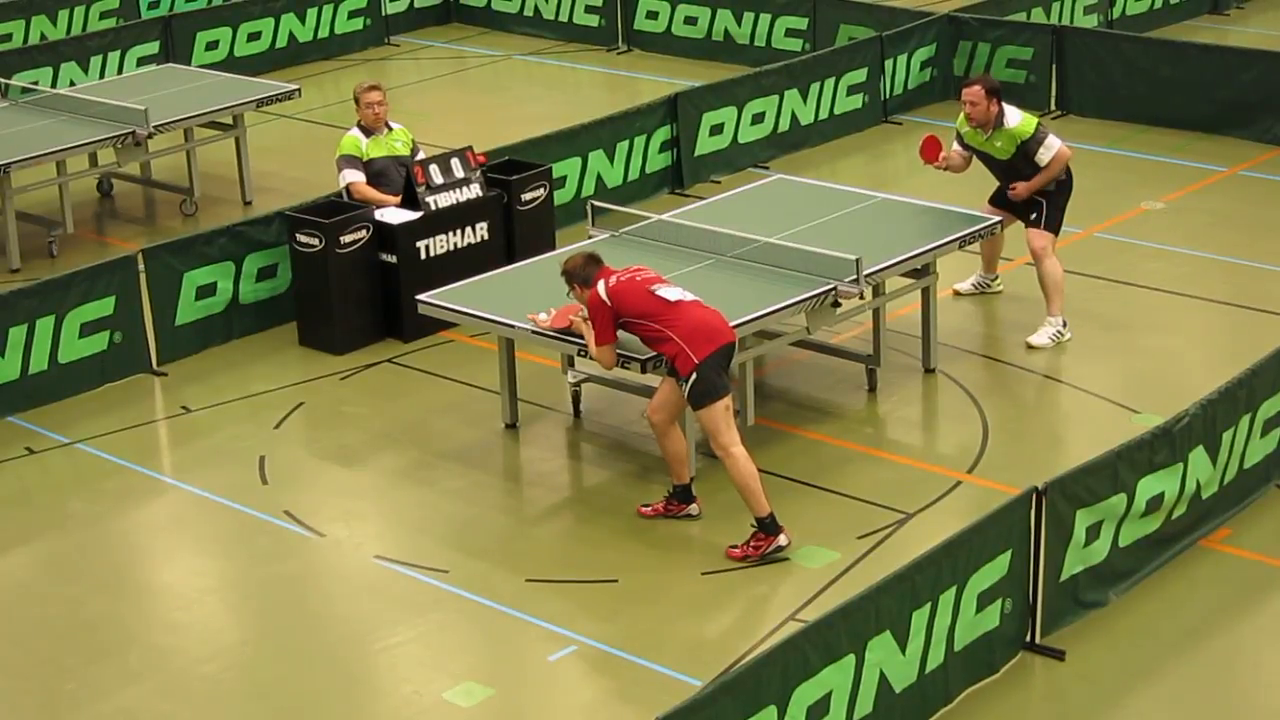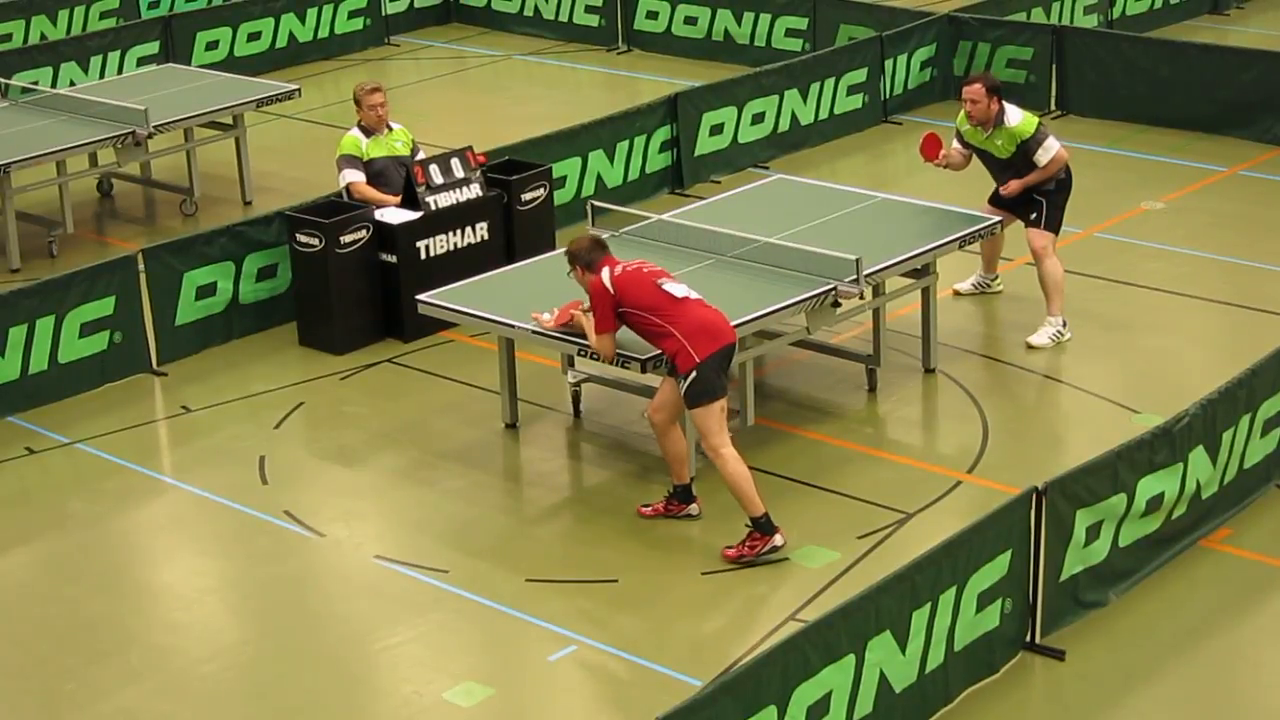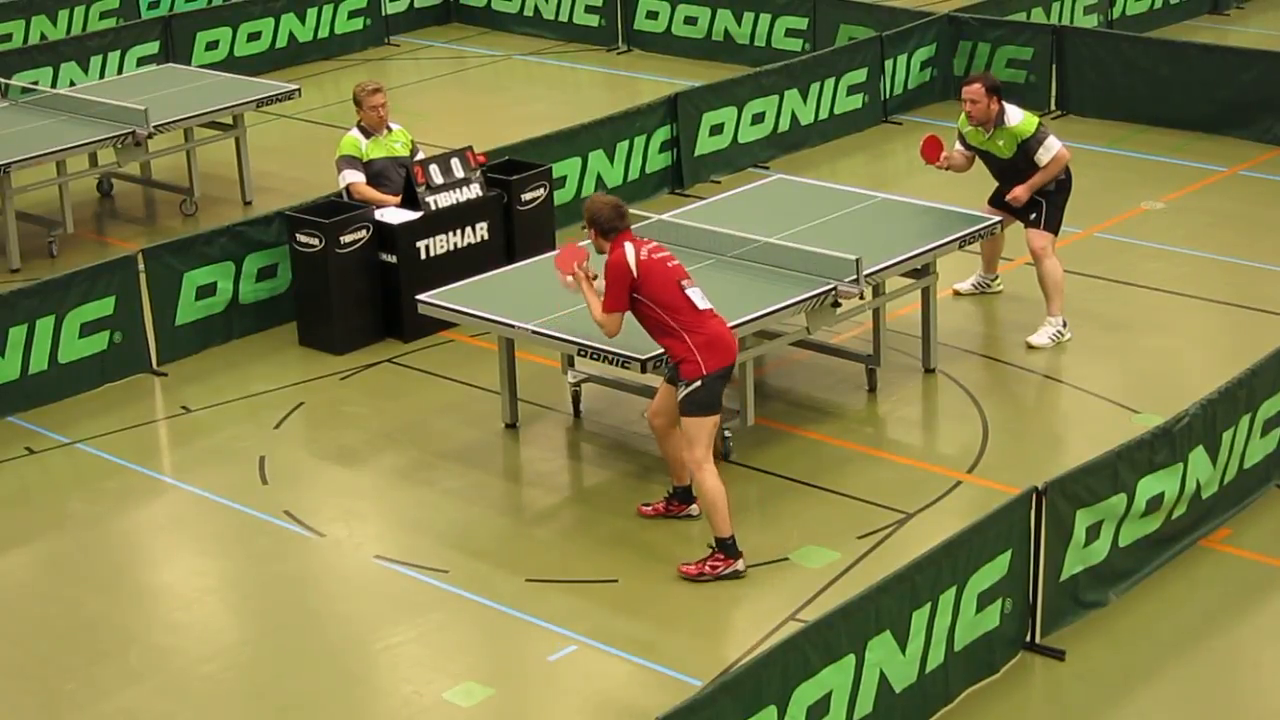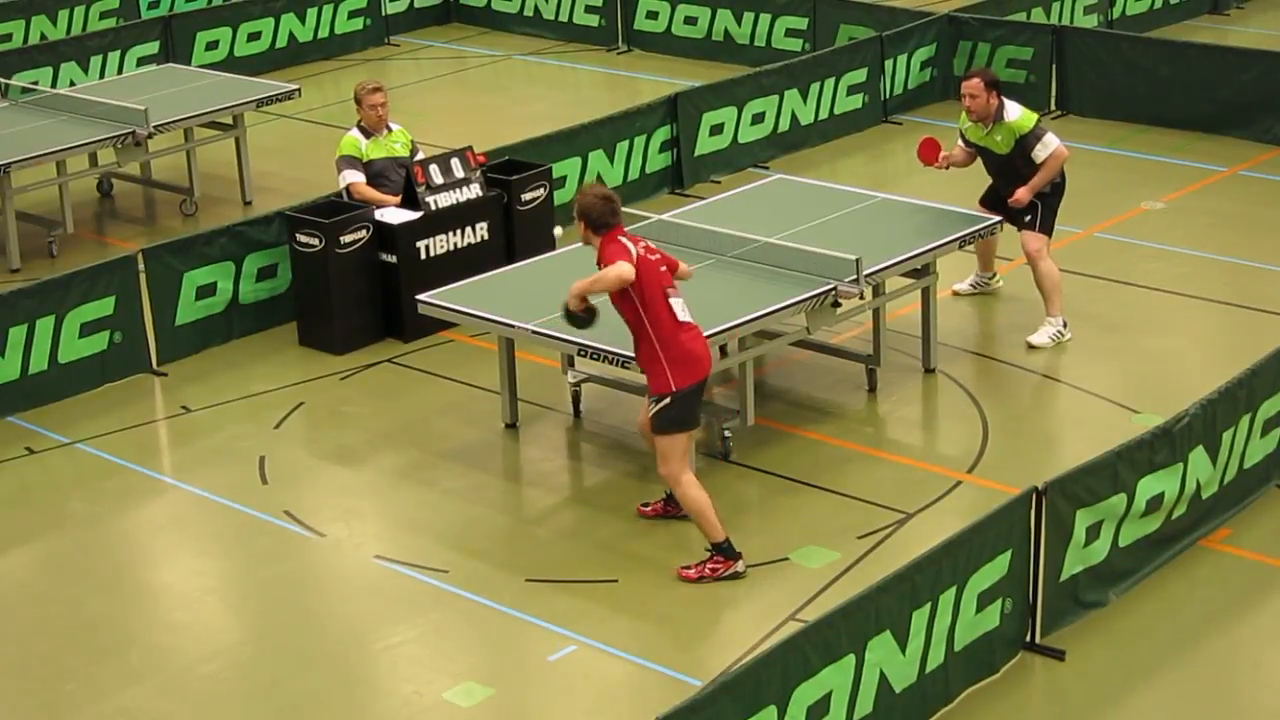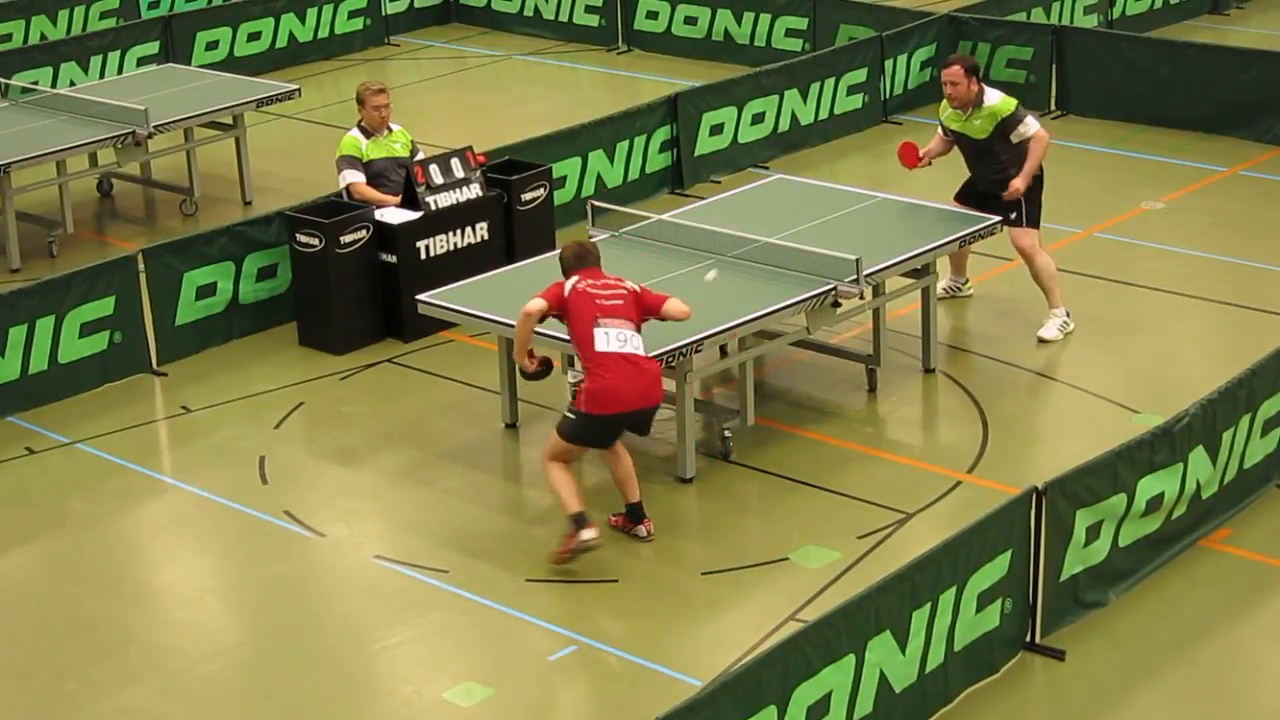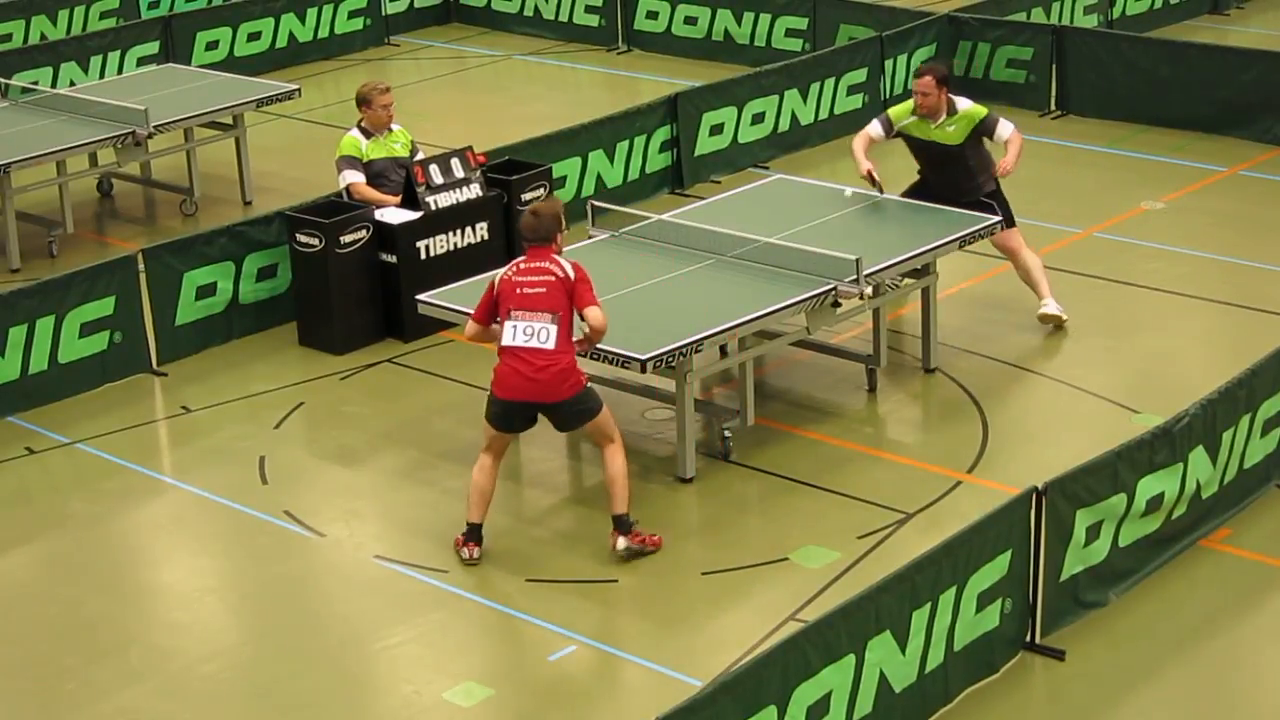
dt=0.4s
person 1, frame 1
left shoulder: (598, 296)
right shoulder: (632, 273)
left elbow: (607, 361)
left wrist: (585, 330)
right wrist: (583, 324)
left hip: (699, 347)
right hip: (715, 330)
left knee: (726, 445)
right knee: (659, 416)
left ankle: (771, 531)
right ankle: (683, 498)
person 1, frame 2
left shoulder: (599, 285)
right shoulder: (632, 268)
left elbow: (606, 351)
left wrist: (584, 322)
right wrist: (579, 320)
left hip: (699, 346)
right hip: (715, 331)
left knee: (716, 446)
right knee: (659, 416)
left ankle: (765, 531)
right ankle: (683, 499)
person 1, frame 3
left shoulder: (619, 261)
right shoulder: (642, 246)
left elbow: (610, 327)
left wrist: (586, 287)
right wrist: (592, 277)
left hip: (704, 355)
right hip: (709, 343)
left knee: (696, 458)
right knee: (659, 418)
left ankle: (728, 553)
right ankle: (682, 499)
person 1, frame 4
left shoulder: (616, 247)
right shoulder: (640, 246)
left elbow: (624, 274)
right elbow: (678, 271)
left wrist: (580, 290)
left hip: (676, 369)
right hip: (690, 355)
left knee: (674, 472)
right knee: (649, 427)
left ankle: (726, 556)
right ankle: (676, 503)
person 1, frame 5
left shoulder: (566, 289)
right shoulder: (631, 289)
left elbow: (531, 311)
right elbow: (681, 311)
left wrist: (521, 353)
right wrist: (646, 313)
left hip: (603, 395)
right hip: (648, 391)
left knee: (554, 460)
right knee: (609, 442)
left ankle: (581, 526)
right ankle: (636, 518)
person 1, frame 6
left shoulder: (503, 276)
right shoulder: (569, 270)
left elbow: (472, 332)
right elbow: (597, 322)
right wrist: (584, 342)
left hip: (510, 385)
right hip: (561, 384)
left knee: (490, 453)
right knee: (611, 442)
left ankle: (472, 539)
right ankle: (624, 532)
person 2, frame 1
left shoulder: (1020, 127)
right shoulder: (966, 124)
left elbow: (1063, 154)
right elbow: (962, 159)
left wrist: (1032, 187)
right wrist: (947, 161)
left hip: (1049, 184)
right hip: (1014, 183)
left knee: (1040, 247)
left ankle: (1057, 323)
right ankle: (988, 278)
person 2, frame 2
left shoulder: (1020, 126)
right shoulder: (966, 121)
left elbow: (1060, 158)
right elbow: (962, 157)
left wrist: (1023, 183)
right wrist: (947, 158)
left hip: (1048, 183)
right hip: (1012, 183)
left knee: (1040, 247)
left ankle: (1057, 323)
right ankle: (988, 278)
person 2, frame 3
left shoulder: (1020, 126)
right shoulder: (967, 124)
left elbow: (1061, 156)
right elbow: (965, 159)
left wrist: (1028, 188)
right wrist: (949, 160)
left hip: (1048, 184)
right hip: (1014, 183)
left knee: (1039, 247)
left ankle: (1057, 323)
right ankle: (988, 278)
person 2, frame 4
left shoulder: (1018, 122)
right shoulder: (969, 119)
left elbow: (1059, 154)
right elbow: (967, 152)
left wrist: (1029, 189)
right wrist: (950, 158)
left hip: (1040, 188)
right hip: (1006, 184)
left knee: (1034, 250)
left ankle: (1057, 323)
right ankle: (986, 276)
person 2, frame 5
left shoulder: (999, 107)
right shoulder: (947, 109)
left elbow: (1041, 137)
right elbow: (944, 139)
left wrist: (1024, 177)
right wrist: (928, 153)
left hip: (1017, 183)
right hip: (985, 180)
left knee: (1027, 245)
left ankle: (1059, 314)
right ankle: (959, 282)
person 2, frame 6
left shoulder: (970, 113)
right shoulder: (902, 115)
left elbow: (1013, 134)
right elbow: (863, 137)
left wrist: (1010, 158)
right wrist: (862, 160)
left hip: (979, 190)
right hip: (934, 187)
left knee: (1012, 246)
left ankle: (1048, 302)
